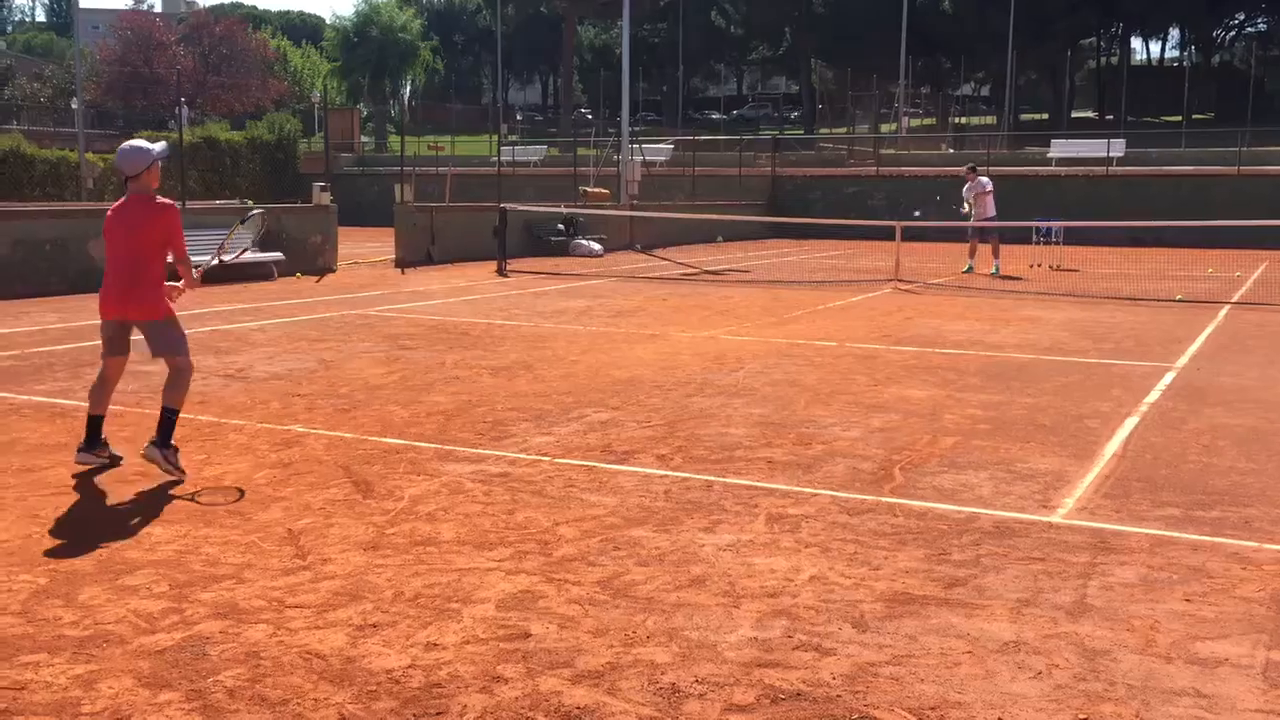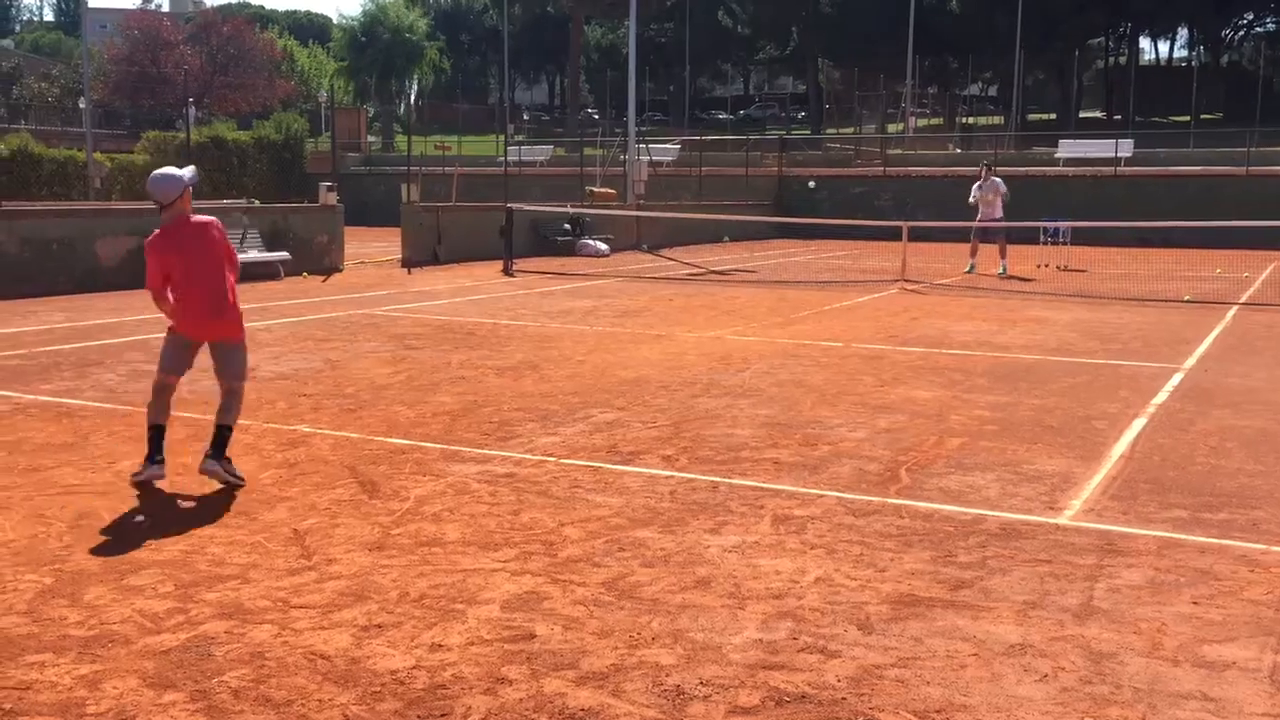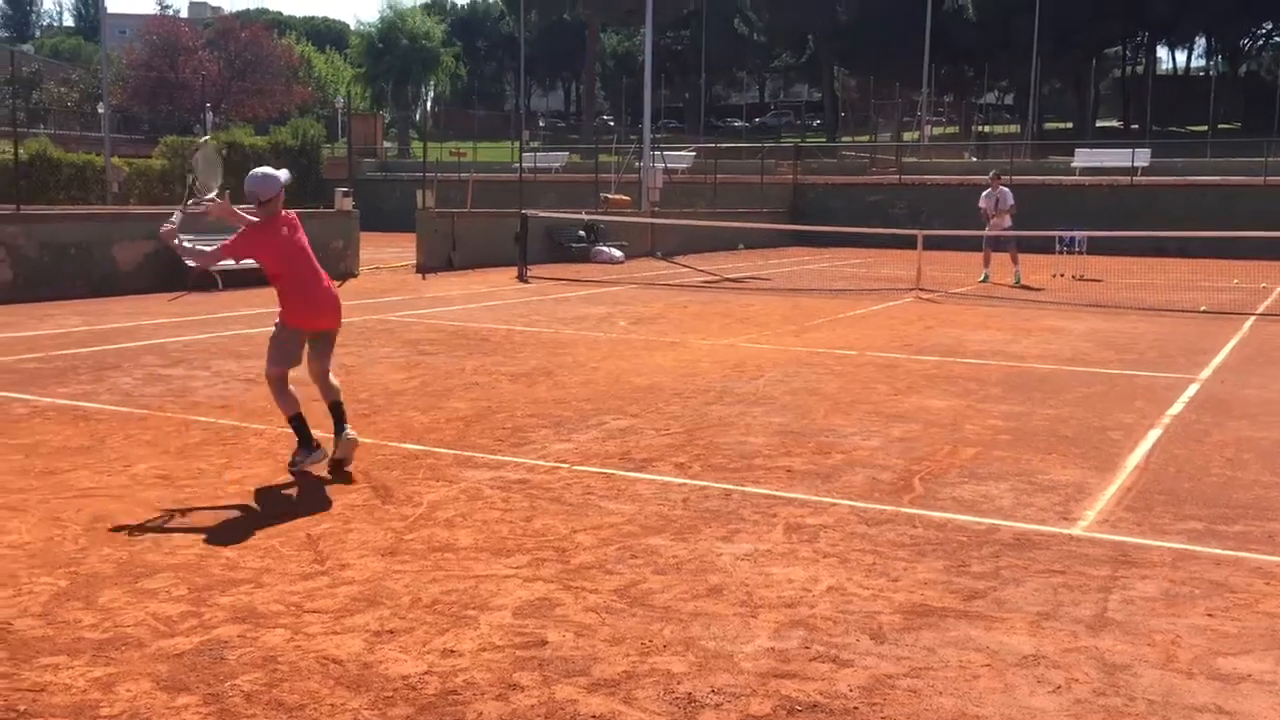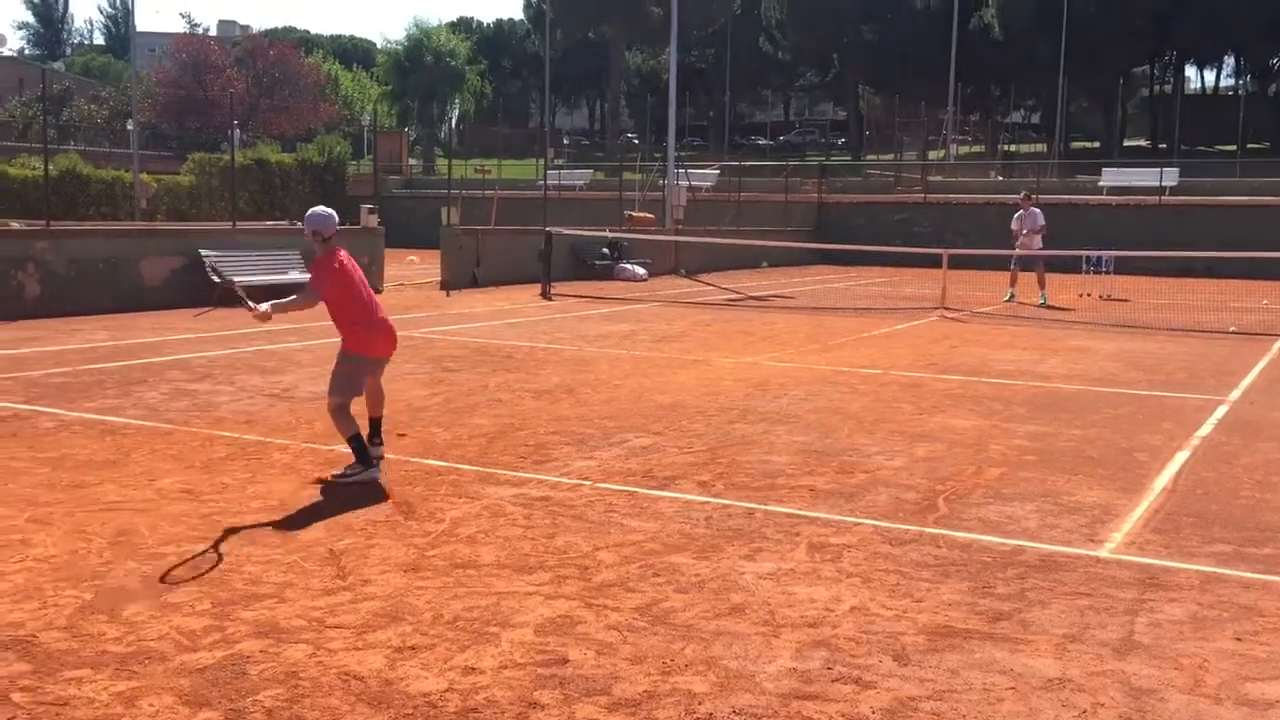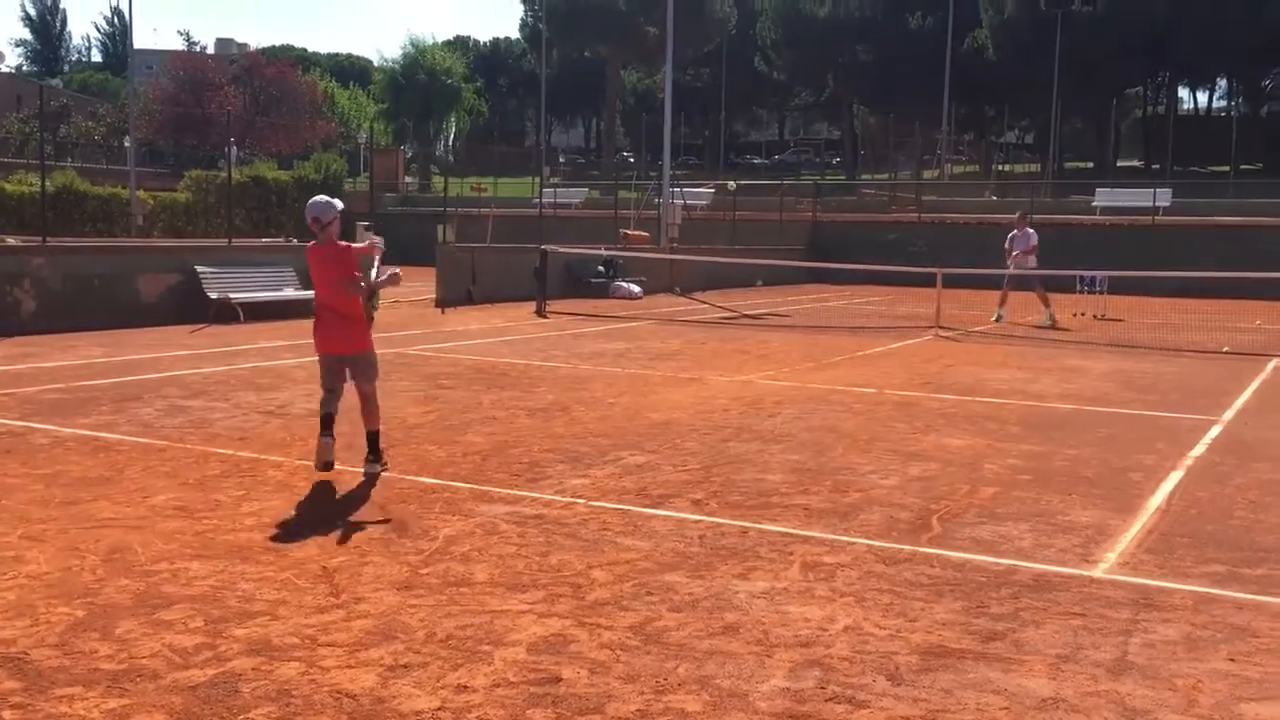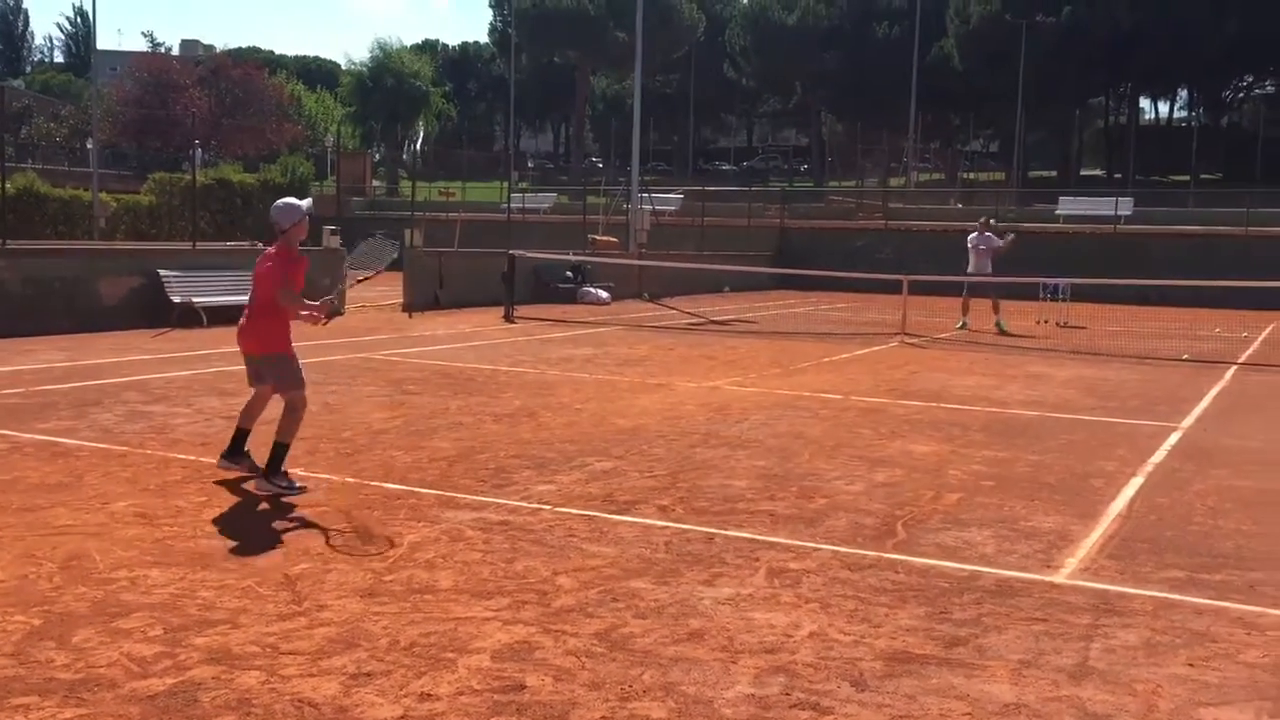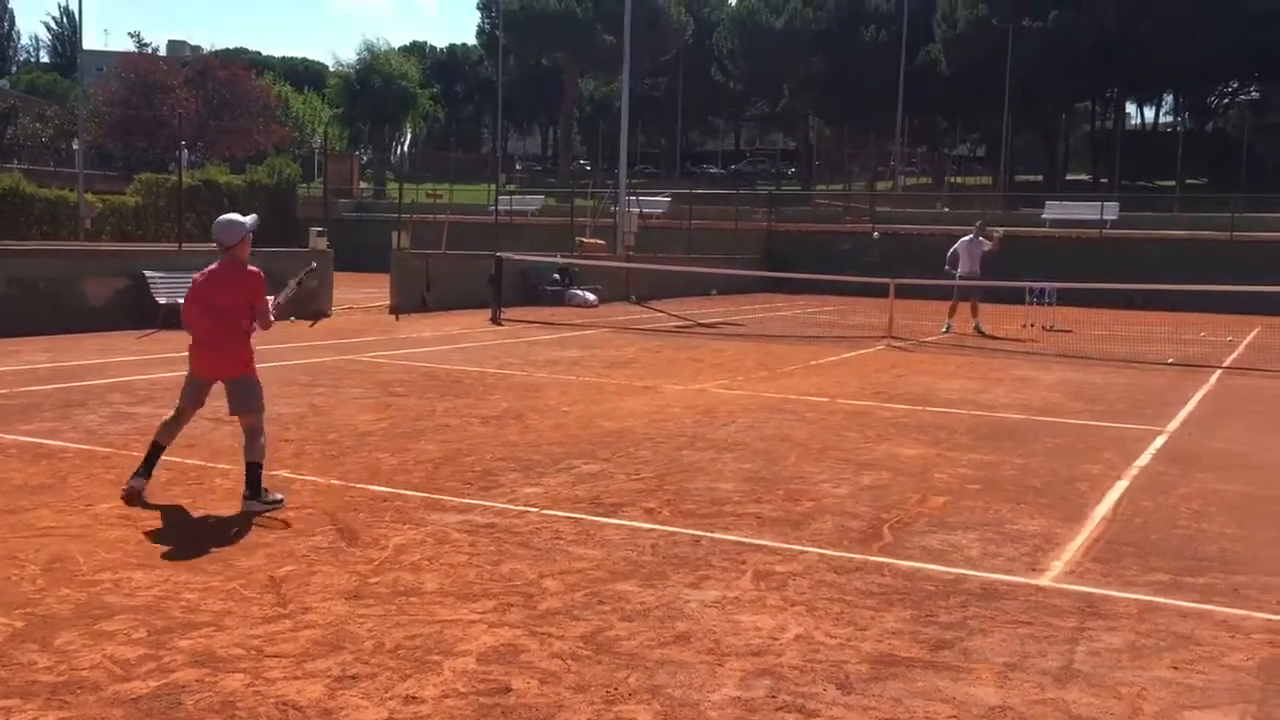
dt=0.4s
person 1, frame 1
left shoulder: (113, 213)
right shoulder: (166, 210)
left elbow: (124, 263)
right elbow: (181, 259)
right wrist: (189, 280)
left hip: (112, 300)
right hip: (146, 301)
left knee: (110, 370)
right knee: (181, 367)
left ankle: (92, 445)
right ankle: (162, 442)
person 1, frame 2
left shoulder: (156, 243)
right shoulder: (211, 226)
left elbow: (158, 298)
right elbow: (233, 269)
left hip: (187, 321)
right hip: (226, 320)
left knee: (163, 386)
right knee: (233, 391)
left ankle: (154, 458)
right ankle: (217, 456)
person 1, frame 3
left shoulder: (254, 234)
right shoulder: (291, 220)
left elbow: (210, 258)
left wrist: (176, 243)
right wrist: (233, 212)
left hip: (298, 312)
right hip: (330, 304)
left knee: (276, 378)
right knee: (322, 372)
left ankle: (307, 444)
right ankle: (343, 431)
person 1, frame 4
left shoulder: (327, 265)
right shoulder: (342, 257)
left elbow: (311, 298)
left wrist: (270, 307)
left hip: (359, 341)
right hip: (386, 336)
left knee: (337, 405)
right knee: (373, 383)
left ankle: (365, 463)
right ankle: (375, 442)
person 1, frame 5
left shoulder: (313, 251)
right shoulder: (343, 251)
right elbow: (356, 291)
left wrist: (368, 246)
right wrist: (384, 281)
left hip: (326, 336)
right hip: (354, 335)
left knee: (332, 391)
right knee: (367, 392)
left ankle: (327, 435)
right ankle: (374, 455)
person 1, frame 6
left shoulder: (271, 254)
right shoulder: (294, 258)
right elbow: (285, 300)
left wrist: (303, 314)
right wrist: (318, 308)
left hip: (249, 334)
right hip: (271, 339)
left knee: (263, 392)
right knee: (296, 401)
left ankle: (235, 453)
right ankle: (273, 474)
person 1, frame 7
left shoulder: (201, 280)
right shoulder: (251, 277)
left elbow: (188, 321)
right elbow: (264, 322)
right wrist: (268, 310)
left hip: (202, 358)
right hip: (237, 361)
left knee: (181, 415)
right knee: (254, 427)
left ankle: (141, 477)
right ankle: (254, 494)
